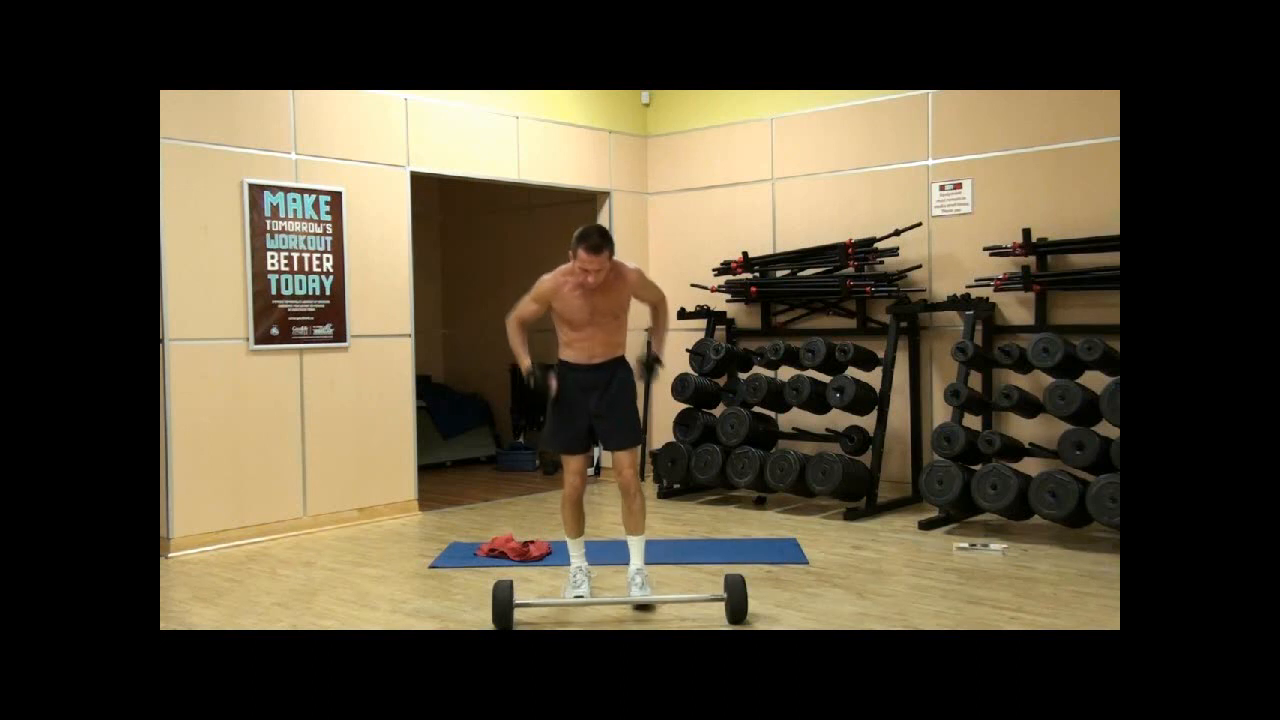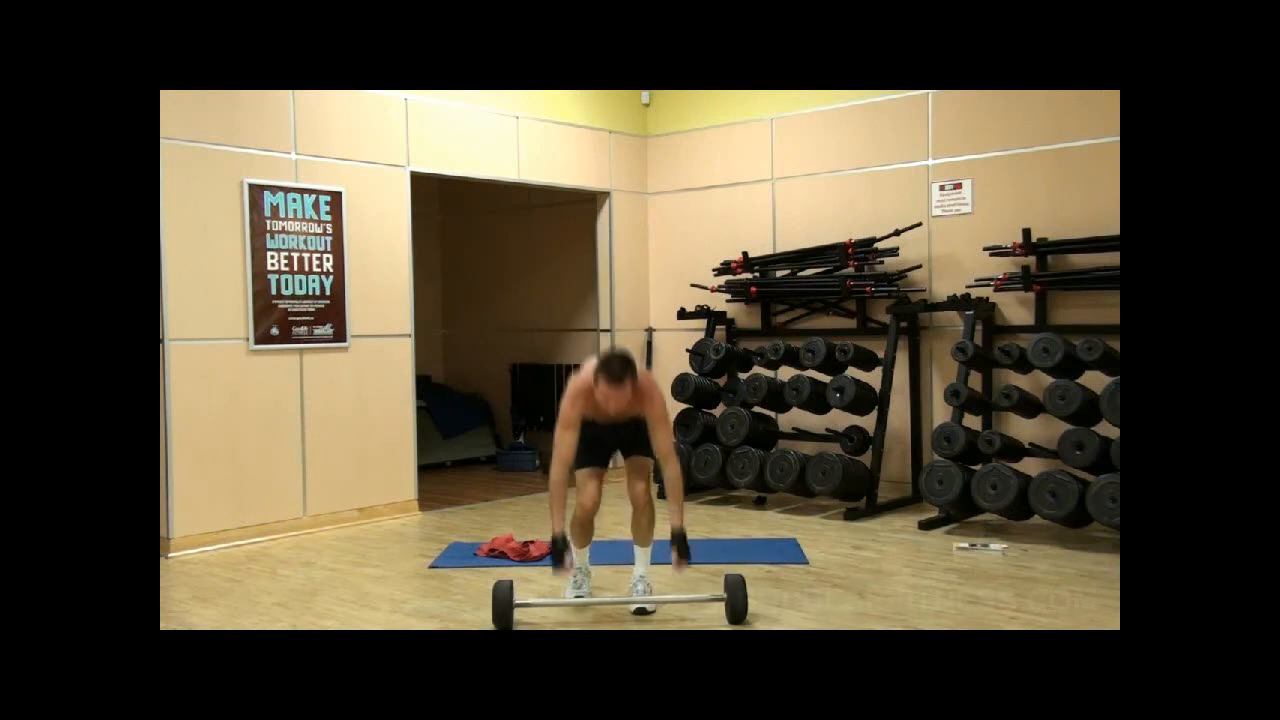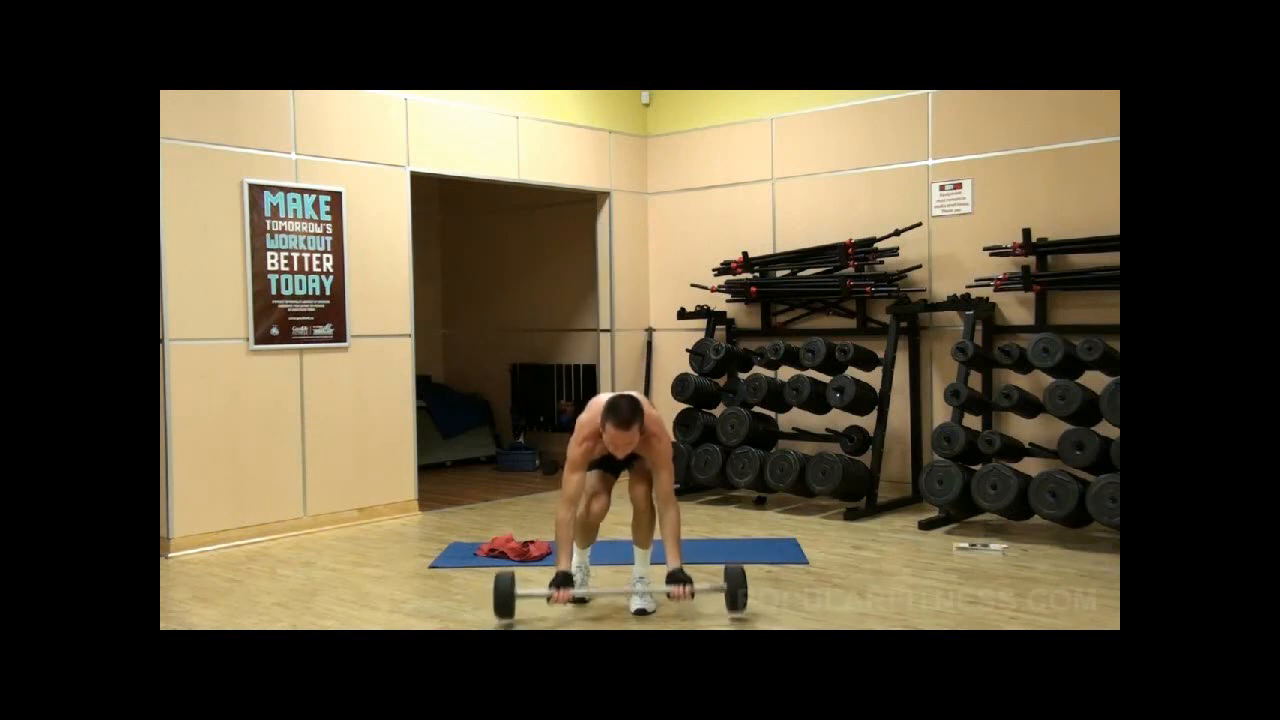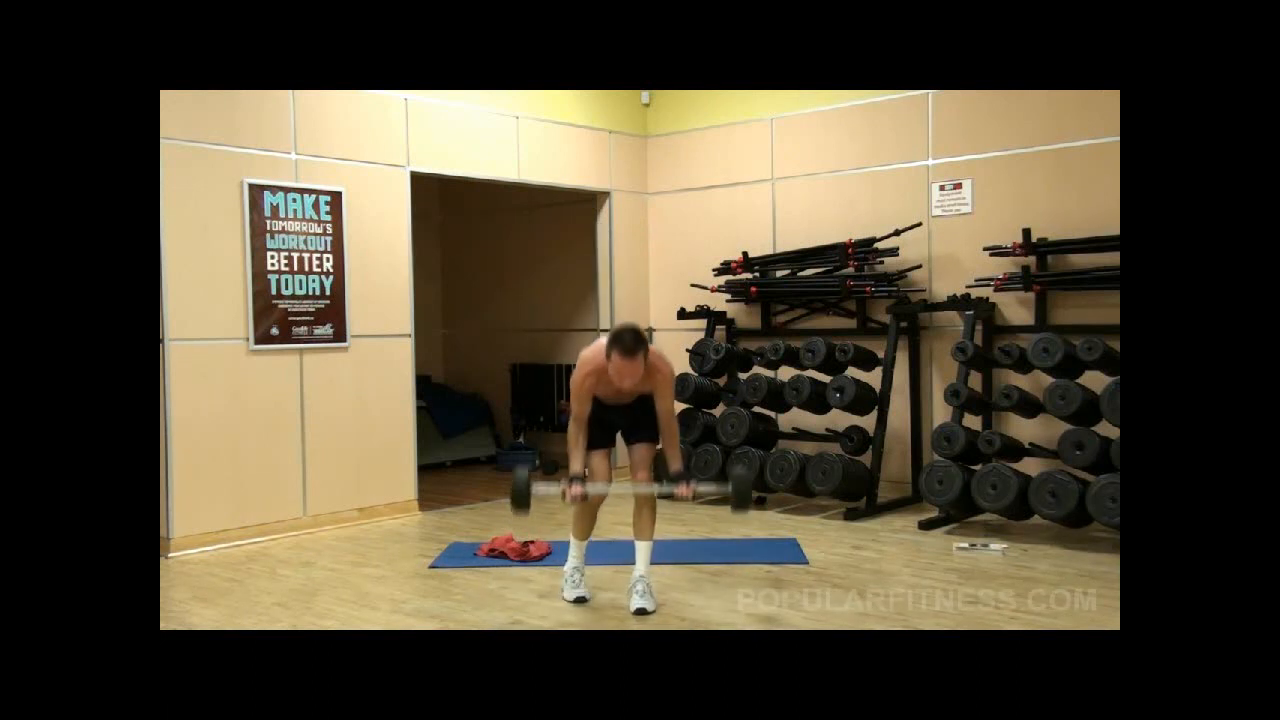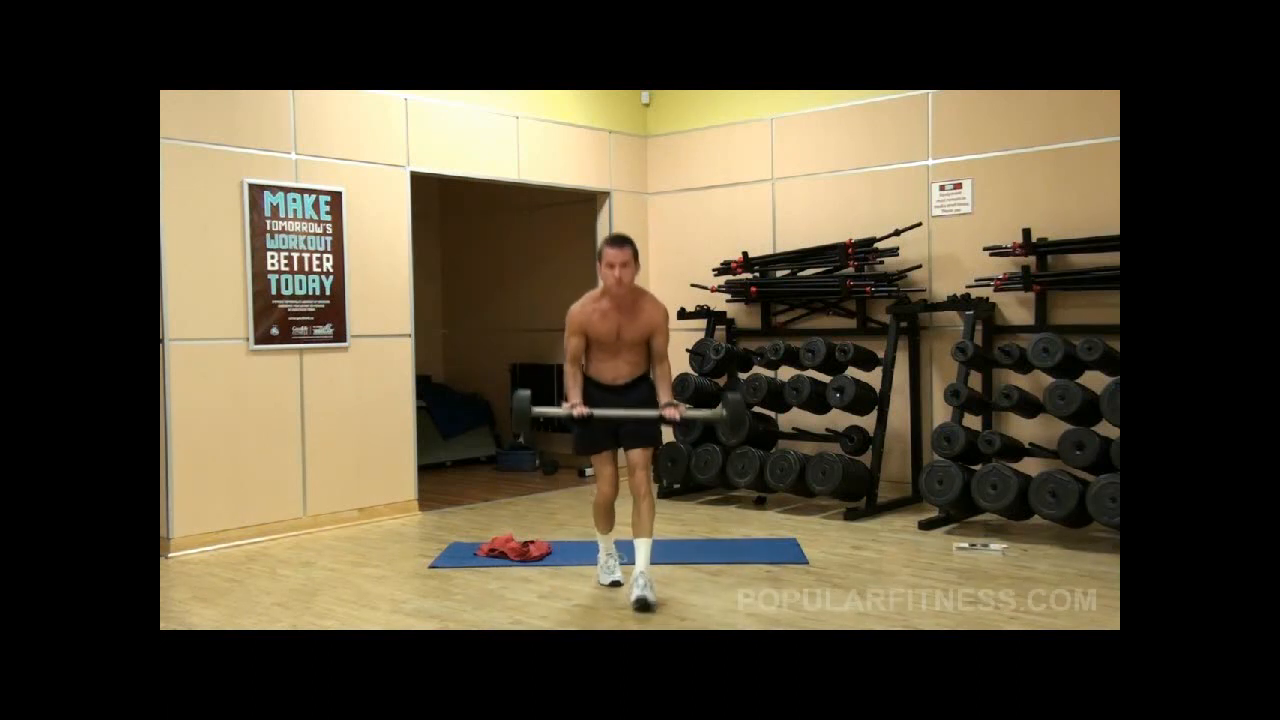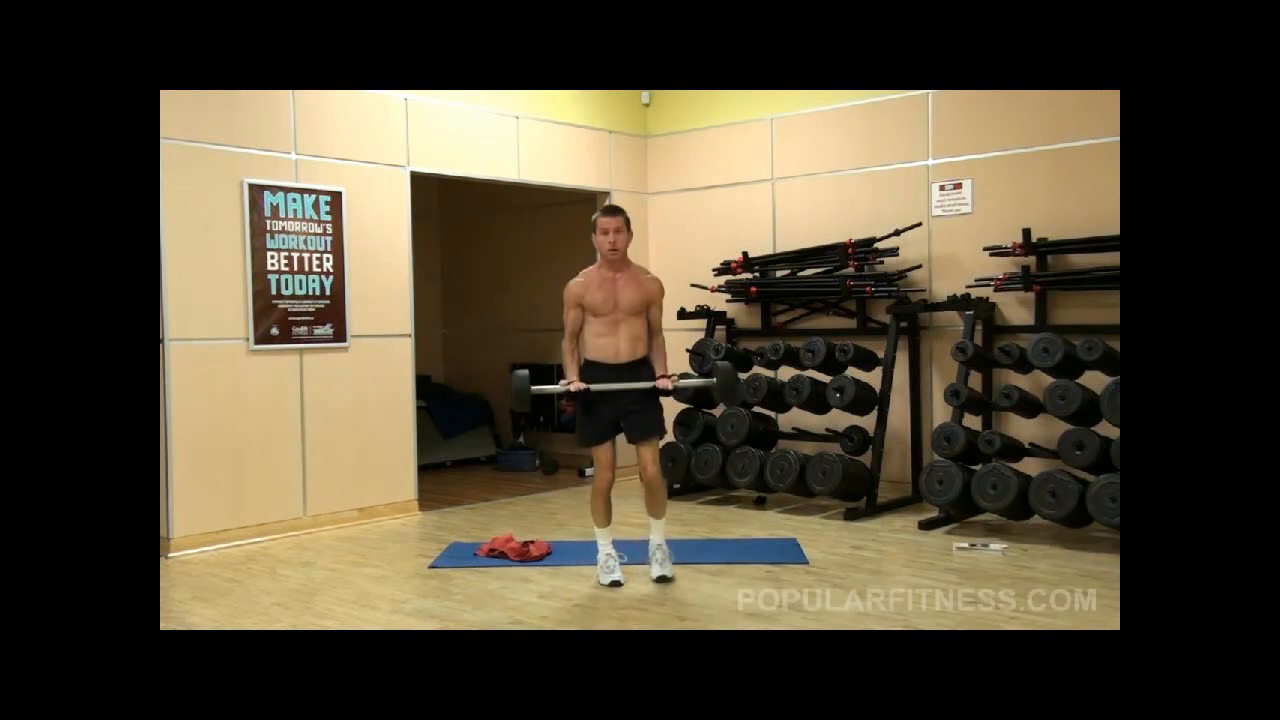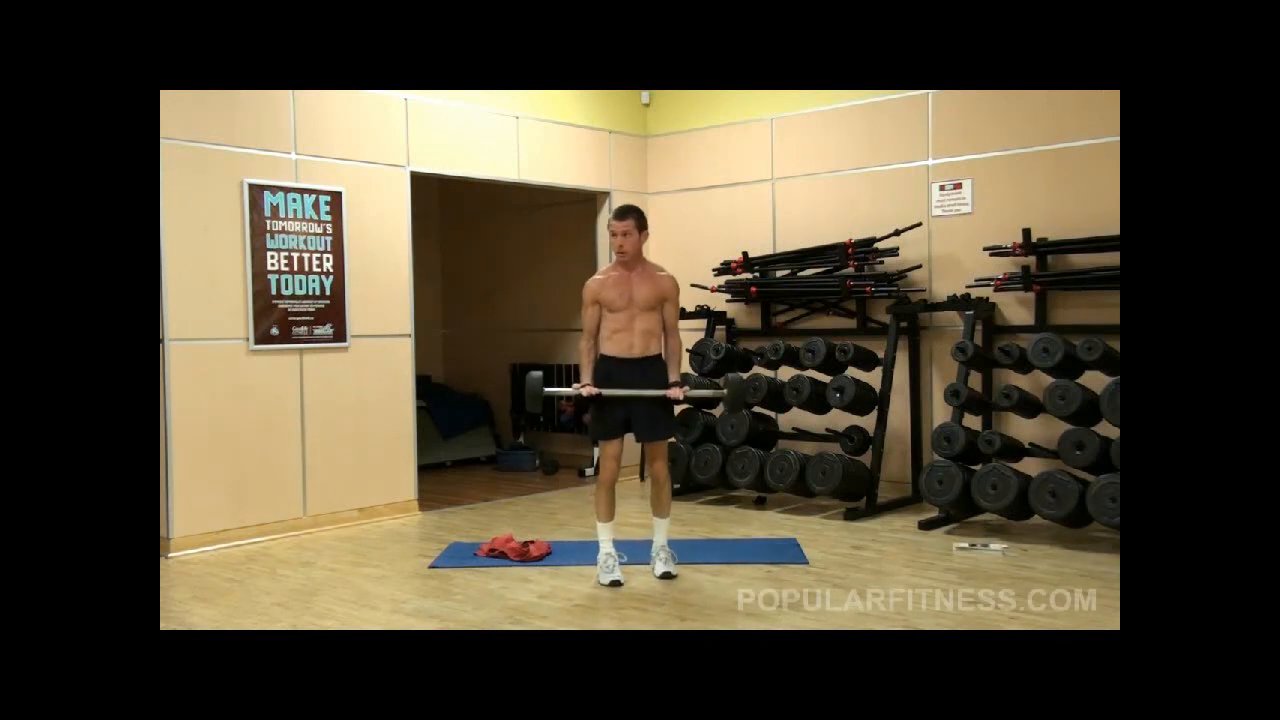
dt=0.4s
person 1, frame 1
left shoulder: (629, 278)
right shoulder: (552, 285)
left elbow: (659, 302)
right elbow: (514, 321)
left wrist: (655, 353)
right wrist: (528, 368)
left hip: (615, 377)
right hip: (569, 379)
left knee: (628, 477)
right knee: (573, 482)
left ankle: (637, 570)
right ankle: (578, 567)
person 1, frame 2
left shoulder: (648, 392)
right shoulder: (577, 393)
left elbow: (669, 460)
right elbow: (560, 465)
left wrist: (678, 529)
right wrist: (558, 535)
left hip: (636, 423)
right hip: (591, 425)
left knee: (641, 492)
right knee: (587, 501)
left ankle: (640, 577)
right ankle: (579, 567)
person 1, frame 3
left shoulder: (657, 437)
right shoulder: (585, 436)
left elbow: (667, 504)
right elbow: (567, 505)
left wrist: (675, 569)
right wrist: (562, 571)
left hip: (642, 453)
right hip: (599, 454)
left knee: (642, 496)
right knee: (596, 505)
left ankle: (641, 577)
right ankle: (579, 566)
person 1, frame 4
left shoulder: (661, 368)
right shoulder: (587, 368)
left elbow: (667, 420)
right elbow: (578, 422)
left wrist: (677, 471)
right wrist: (576, 474)
left hip: (641, 407)
right hip: (597, 406)
left knee: (643, 482)
right knee: (597, 487)
left ankle: (641, 577)
right ankle: (575, 564)
person 1, frame 5
left shoulder: (654, 311)
right shoulder: (581, 312)
left elbow: (659, 360)
right elbow: (573, 362)
left wrist: (667, 400)
right wrist: (574, 400)
left hip: (638, 393)
right hip: (596, 395)
left knee: (641, 481)
right knee: (607, 488)
left ankle: (641, 572)
right ankle: (607, 554)
person 1, frame 6
left shoulder: (650, 284)
right shoulder: (578, 287)
left elbow: (655, 335)
right elbow: (571, 339)
left wrist: (662, 373)
right wrist: (572, 375)
left hip: (638, 378)
right hip: (596, 380)
left knee: (651, 472)
right knee: (603, 475)
left ankle: (657, 544)
right ankle: (606, 554)
person 1, frame 7
left shoulder: (664, 281)
right shoulder: (596, 284)
left elbow: (671, 335)
right elbow: (589, 338)
left wrist: (675, 379)
right wrist: (586, 379)
left hip: (651, 373)
right hip: (610, 373)
left knee: (658, 466)
right knee: (608, 468)
left ankle: (661, 545)
right ankle: (606, 551)
